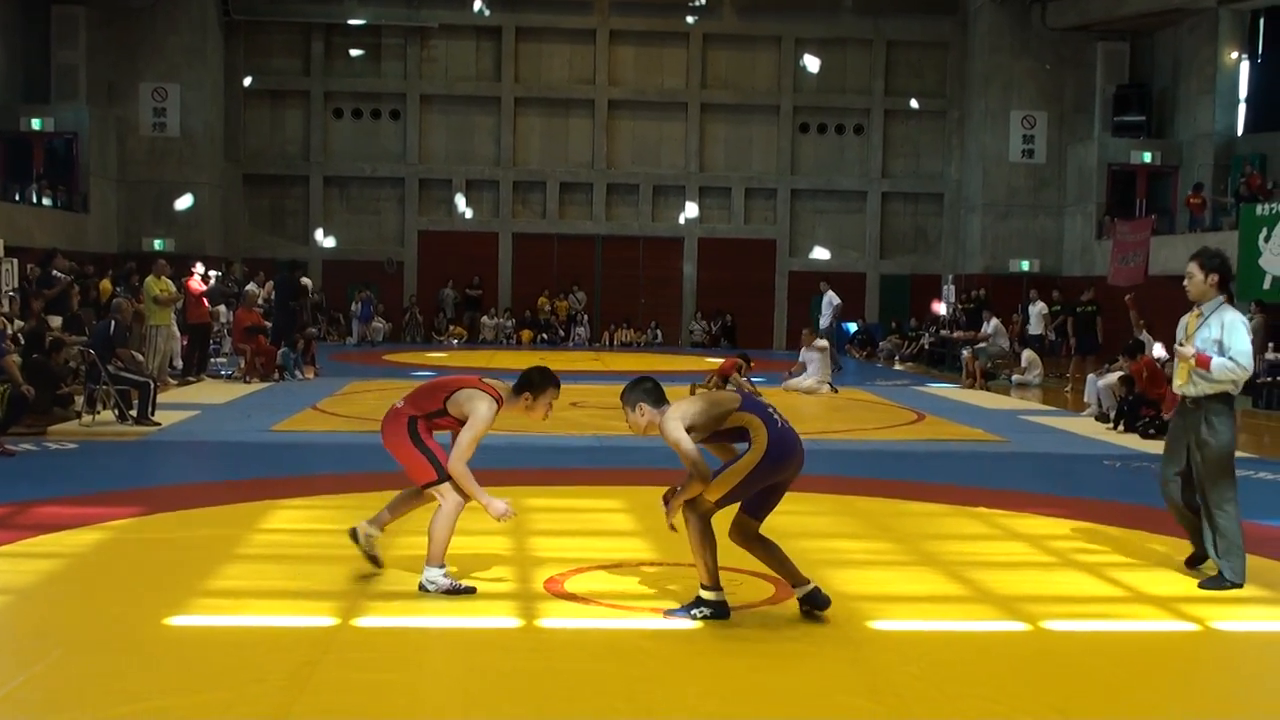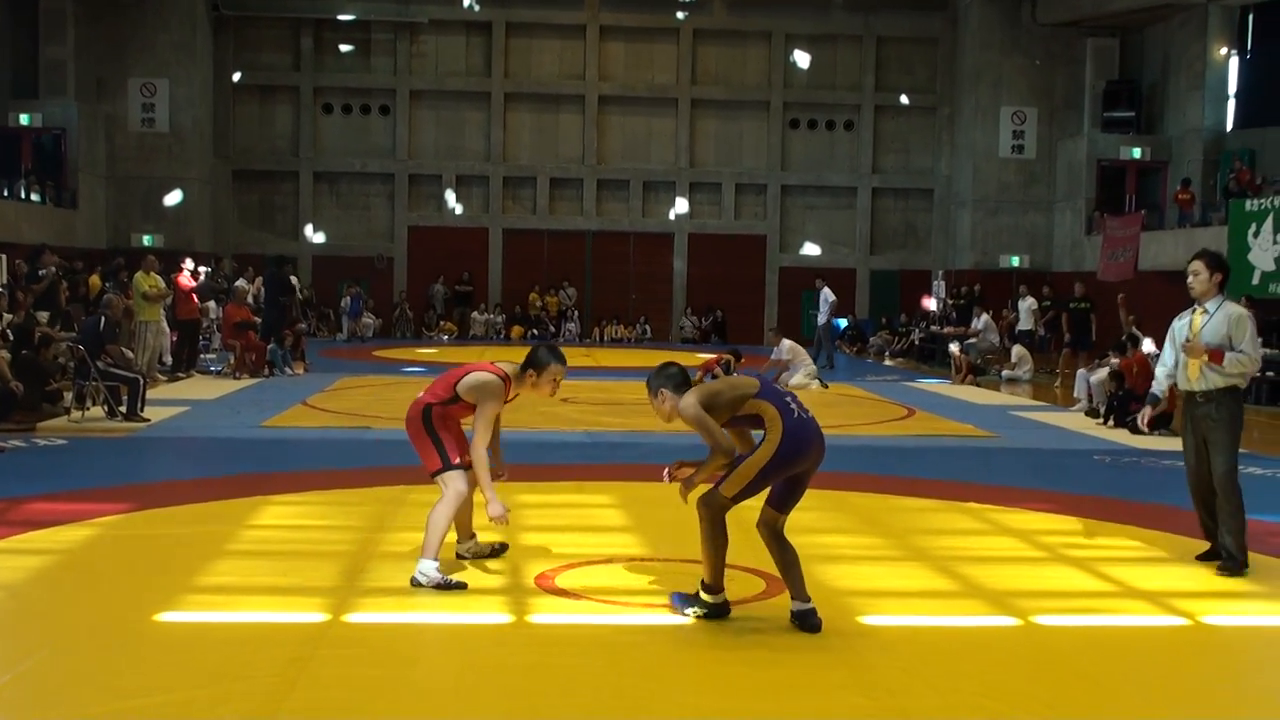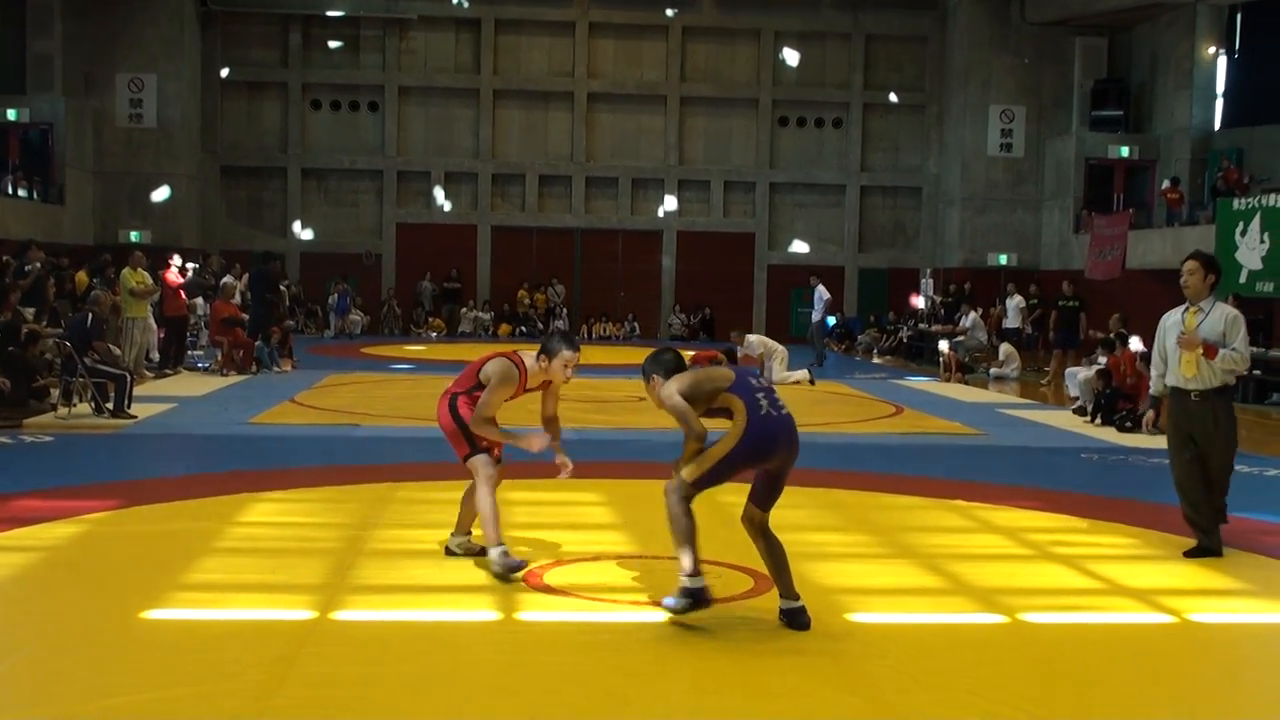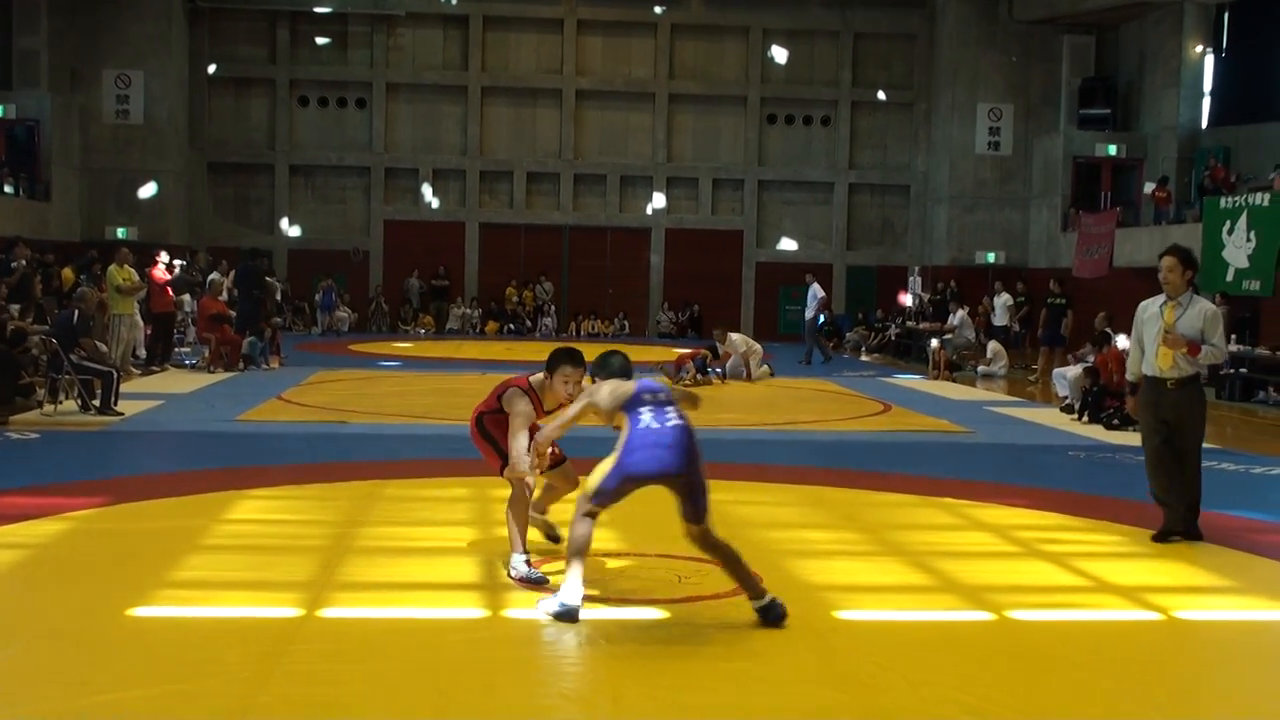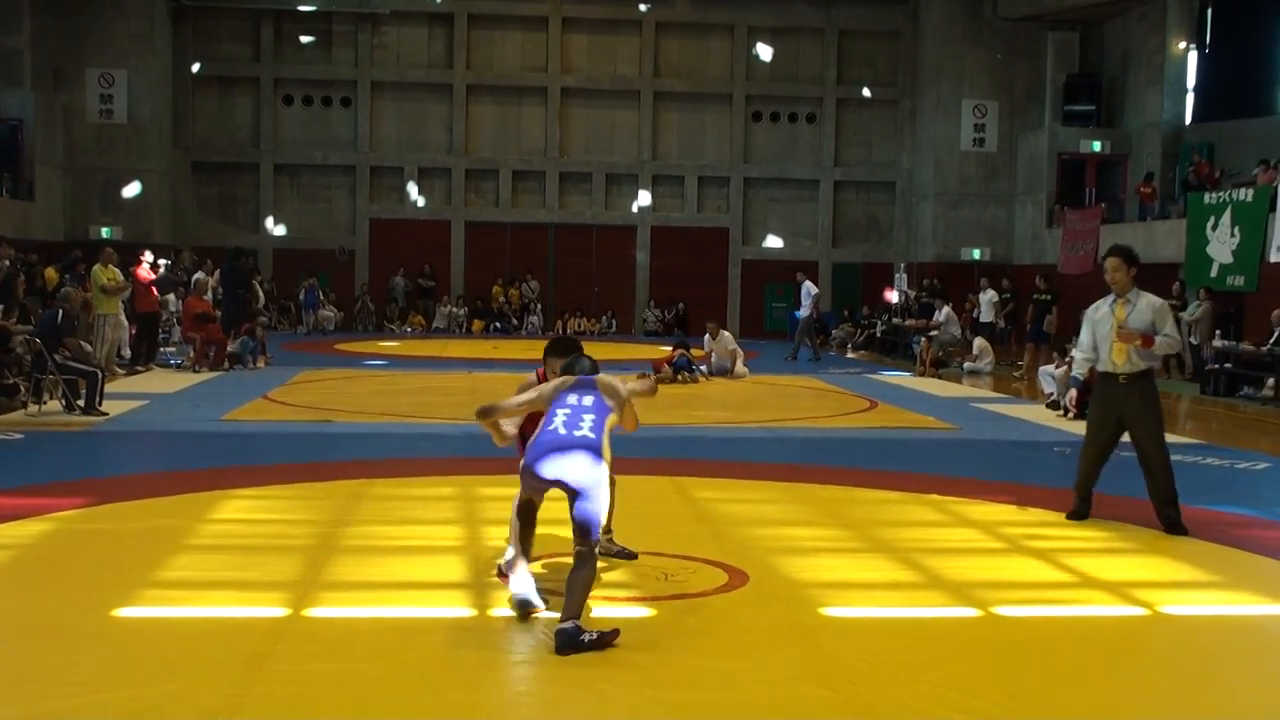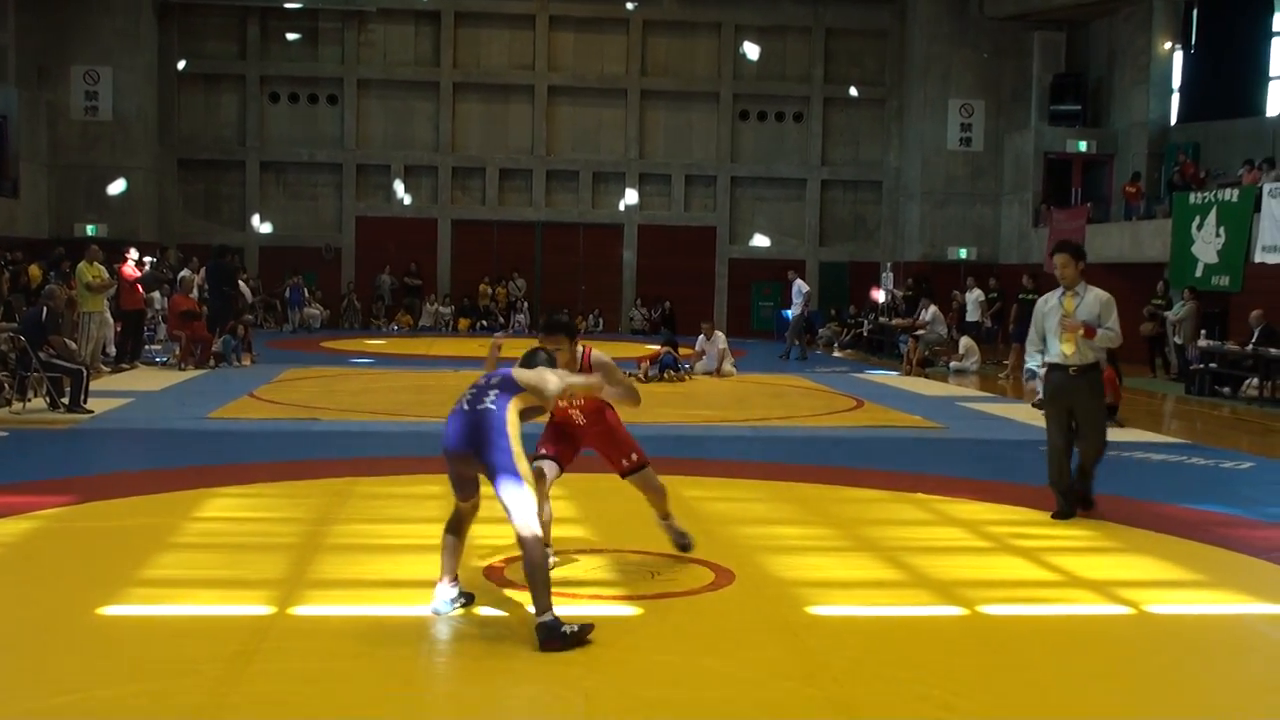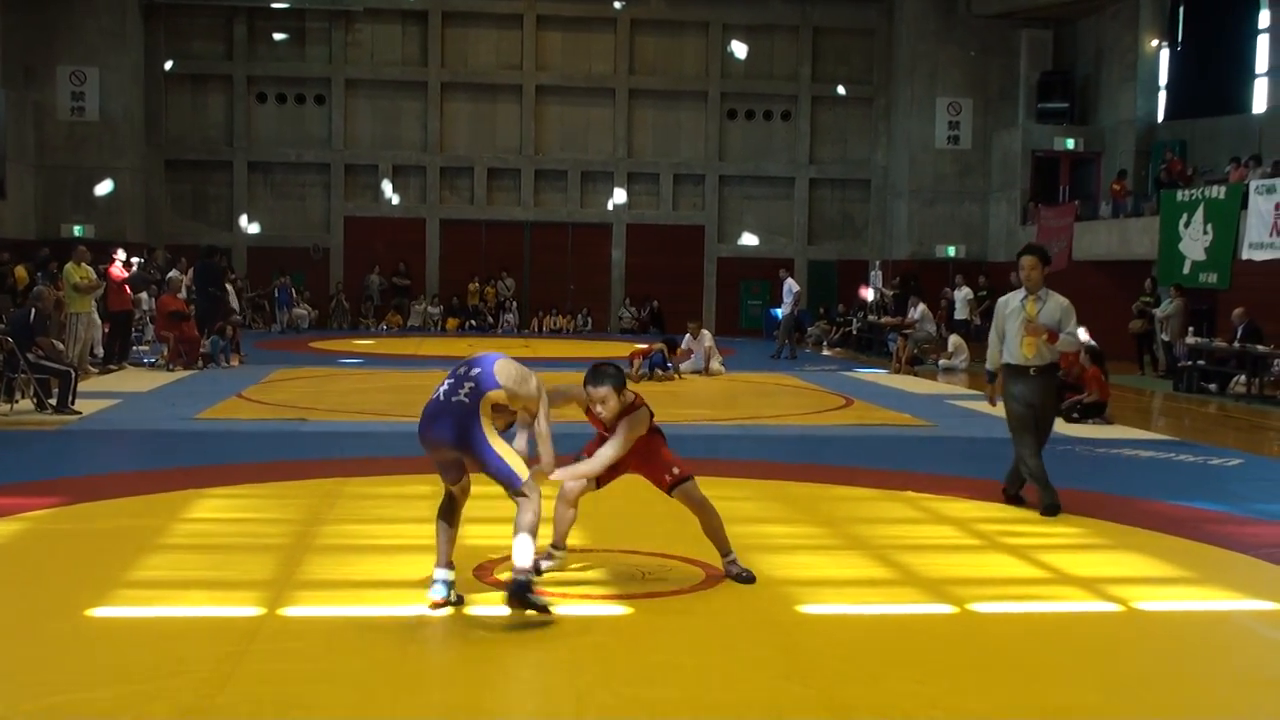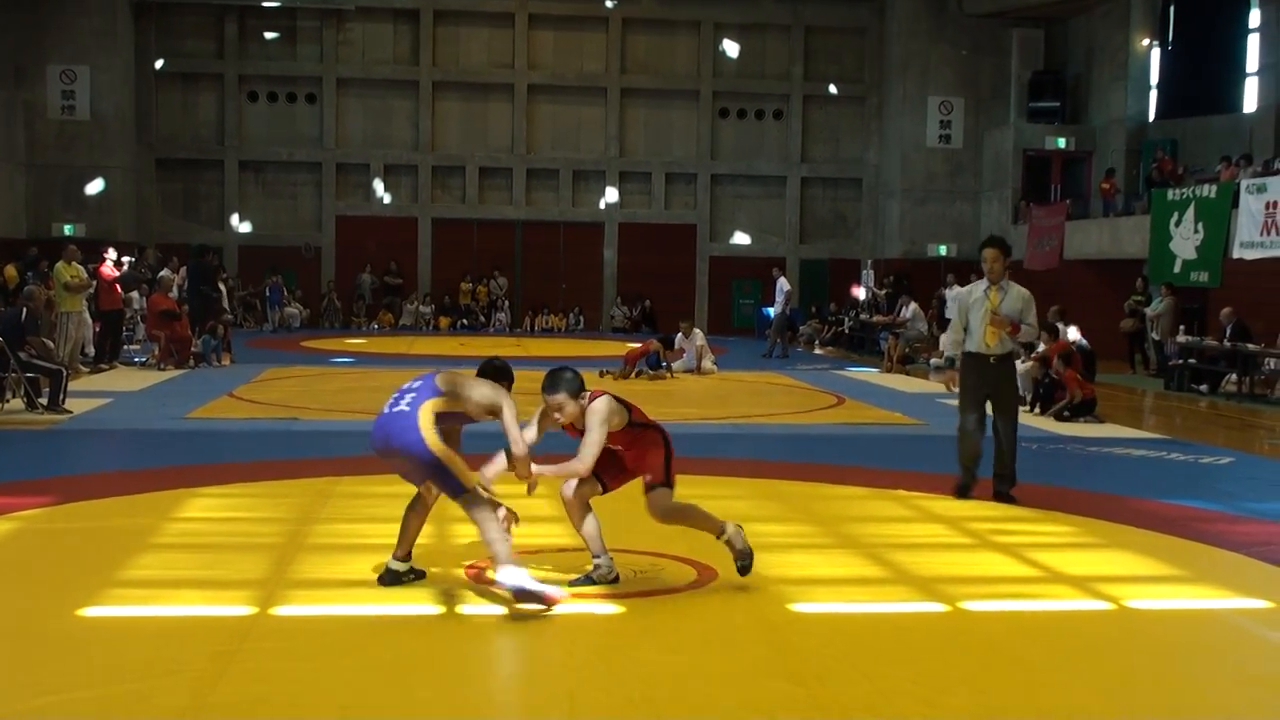
dt=0.3s
person 1, frame 1
left shoulder: (1231, 321)
right shoulder: (1186, 321)
left elbow: (1243, 369)
left wrist: (1198, 358)
left hip: (1214, 412)
right hip: (1185, 409)
left knee: (1218, 492)
right knee: (1173, 485)
left ankle: (1229, 570)
right ankle: (1203, 546)
person 1, frame 2
left shoulder: (1236, 316)
right shoulder: (1181, 322)
left elbow: (1252, 362)
right elbow: (1166, 365)
left wrist: (1209, 354)
right wrist: (1152, 402)
left hip: (1223, 404)
right hip: (1192, 404)
left knee: (1224, 477)
right knee: (1198, 478)
left ankle: (1234, 553)
right ankle: (1219, 543)
person 1, frame 3
left shoulder: (1229, 317)
right shoulder: (1169, 319)
left elbow: (1242, 360)
right elbow: (1158, 364)
left wrist: (1204, 348)
right wrist: (1152, 404)
left hip: (1215, 403)
right hip: (1179, 402)
left knee: (1217, 471)
right knee: (1185, 474)
left ankle: (1215, 511)
right ankle: (1207, 538)
person 1, frame 4
left shoulder: (1206, 312)
right shoulder: (1146, 309)
left elbow: (1220, 353)
right elbow: (1136, 351)
left wrist: (1187, 346)
right wrist: (1131, 389)
left hip: (1187, 390)
right hip: (1153, 389)
left knee: (1188, 457)
right knee: (1156, 454)
left ankle: (1187, 520)
right ankle: (1171, 517)
person 1, frame 5
left shoulder: (1155, 306)
right shoulder: (1096, 310)
left elbow: (1174, 343)
right elbow: (1085, 351)
left wrist: (1141, 339)
right wrist: (1075, 384)
left hip: (1140, 386)
right hip: (1106, 386)
left knee: (1153, 452)
right knee: (1093, 448)
left ankle: (1169, 514)
right ankle: (1082, 501)
person 1, frame 6
left shoulder: (1101, 299)
right shoulder: (1045, 303)
left elbow: (1115, 338)
right elbow: (1034, 344)
left wrist: (1084, 330)
right wrist: (1031, 376)
left hip: (1088, 376)
right hip: (1056, 376)
left knee: (1093, 441)
right knee: (1058, 442)
left ankle: (1083, 488)
right ankle: (1065, 500)
person 1, frame 7
left shoulder: (1061, 305)
right shoulder: (1005, 303)
right elbow: (996, 342)
left wrist: (1047, 335)
right wrist: (990, 379)
left hip: (1046, 377)
right hip: (1015, 376)
left knee: (1037, 439)
right knee: (1025, 439)
left ankle: (1012, 487)
right ankle: (1047, 496)
person 1, frame 8
left shoulder: (1021, 295)
right shoulder: (968, 293)
left elbow: (1032, 332)
right elbow: (955, 330)
left wrist: (1011, 327)
right wrist: (951, 365)
left hip: (1004, 365)
right hip: (974, 364)
left knee: (1006, 427)
right knee: (971, 423)
left ankle: (1004, 486)
right ankle: (966, 478)
person 2, frame 1
left shoulder: (669, 422)
right shoulder: (691, 416)
left elbow: (702, 476)
right elbow: (732, 463)
left wrist: (677, 502)
right wrist: (685, 492)
left hip: (769, 445)
right hip: (790, 446)
left knee: (695, 510)
right knee: (741, 532)
left ankle: (711, 599)
right ankle: (808, 593)
person 2, frame 2
left shoulder: (687, 404)
right shoulder: (719, 398)
left elbow: (725, 450)
right elbow: (748, 453)
left wrist: (696, 478)
right wrist: (701, 468)
left hip: (786, 437)
right hip: (812, 439)
left knee: (711, 505)
right knee: (770, 526)
left ankle: (710, 598)
right ankle: (803, 609)
person 2, frame 3
left shoulder: (669, 389)
right shoulder: (709, 383)
left elbow: (697, 434)
left wrist: (683, 466)
right wrist: (698, 461)
left hip: (758, 431)
right hip: (786, 435)
left knee: (676, 490)
right knee: (755, 522)
left ankle: (693, 585)
right ankle: (792, 607)
person 2, frame 4
left shoulder: (598, 392)
right shoulder: (661, 387)
left elbow: (543, 436)
right elbow: (694, 400)
left hip: (639, 453)
right hip: (684, 456)
left knee: (585, 512)
right knee: (701, 535)
left ankle: (568, 599)
right ankle: (763, 602)
person 2, frame 5
left shoulder: (551, 388)
right shoulder: (615, 387)
left elbow: (486, 413)
right elbow: (650, 386)
left wrist: (501, 436)
left hip: (542, 455)
right hip: (587, 462)
left knee: (527, 502)
right knee: (585, 549)
left ankle: (522, 582)
right ankle: (568, 630)
person 2, frame 6
left shoulder: (500, 378)
right shoulder: (551, 379)
right elbow: (597, 383)
left hip: (453, 434)
right hip: (494, 433)
left knee: (464, 510)
right knee: (528, 528)
left ankle: (446, 592)
right ankle: (547, 623)
person 2, frame 7
left shoulder: (479, 366)
right shoulder: (534, 388)
right elbow: (546, 465)
left hip: (429, 427)
right hip: (468, 422)
left knee: (457, 492)
right knee: (529, 496)
left ankle: (441, 582)
right ankle: (521, 583)
person 2, frame 8
left shoulder: (462, 402)
right shoulder: (499, 396)
left elbow: (455, 470)
right elbow: (519, 450)
left wrist: (494, 500)
right wrist: (525, 472)
left hip: (384, 430)
right hip: (413, 427)
left knee: (430, 492)
right knee: (479, 506)
left ankle: (397, 566)
right ankle: (515, 579)
person 3, frame 1
left shoulder: (499, 390)
right shoulder: (486, 407)
right elbow: (455, 463)
right wrist: (488, 502)
left hip: (400, 421)
right hip: (407, 426)
left knee: (427, 490)
right knee: (453, 499)
left ankle: (368, 531)
right ankle: (433, 577)
person 3, frame 2
left shoulder: (517, 379)
right shoulder: (494, 388)
left elbow: (492, 416)
right elbow: (477, 449)
left wrist: (497, 457)
right wrist: (492, 500)
left hip: (442, 415)
right hip: (427, 415)
left knee: (472, 478)
right knee: (457, 489)
left ankle: (467, 544)
right ankle: (426, 571)
person 3, frame 3
left shoulder: (550, 375)
right shoulder: (509, 373)
left elbow: (550, 417)
right elbow: (478, 422)
left wrist: (558, 453)
right wrist: (519, 440)
left hip: (477, 406)
right hip: (457, 405)
left knee: (493, 475)
right knee: (487, 473)
left ankle: (459, 540)
right ankle: (497, 554)
person 3, frame 4
left shoulder: (572, 390)
right shoulder: (523, 403)
right elbow: (518, 463)
right wrist: (532, 467)
left hip: (518, 423)
right hip: (489, 424)
left knee: (568, 480)
right knee: (523, 483)
left ankle: (536, 512)
right ankle: (518, 562)
person 3, frame 5
right shoulder: (533, 384)
right elbow: (503, 432)
right wrist: (507, 430)
right hip: (535, 418)
left knee: (605, 481)
left ankle: (605, 540)
right ankle: (511, 556)
person 3, frame 6
left shoulder: (596, 361)
left elbow: (634, 399)
left hip: (600, 423)
right hip: (562, 423)
left knee: (651, 486)
right knee: (539, 481)
left ankle: (667, 521)
right ankle: (544, 552)
person 3, frame 7
left shoulder: (636, 416)
right shoulder: (585, 395)
left elbow: (597, 466)
left wrist: (547, 473)
left hip: (647, 448)
right hip: (609, 442)
left knee: (697, 501)
right knee: (569, 489)
left ankle: (730, 561)
right ankle: (555, 554)
person 3, frame 8
left shoulder: (598, 408)
right shoulder: (550, 411)
left elbow: (583, 467)
right elbow: (524, 440)
left wrist: (535, 469)
left hip: (650, 441)
right hip: (621, 449)
left knee: (660, 510)
right knee: (571, 493)
left ankle: (728, 533)
right ankle: (604, 567)
